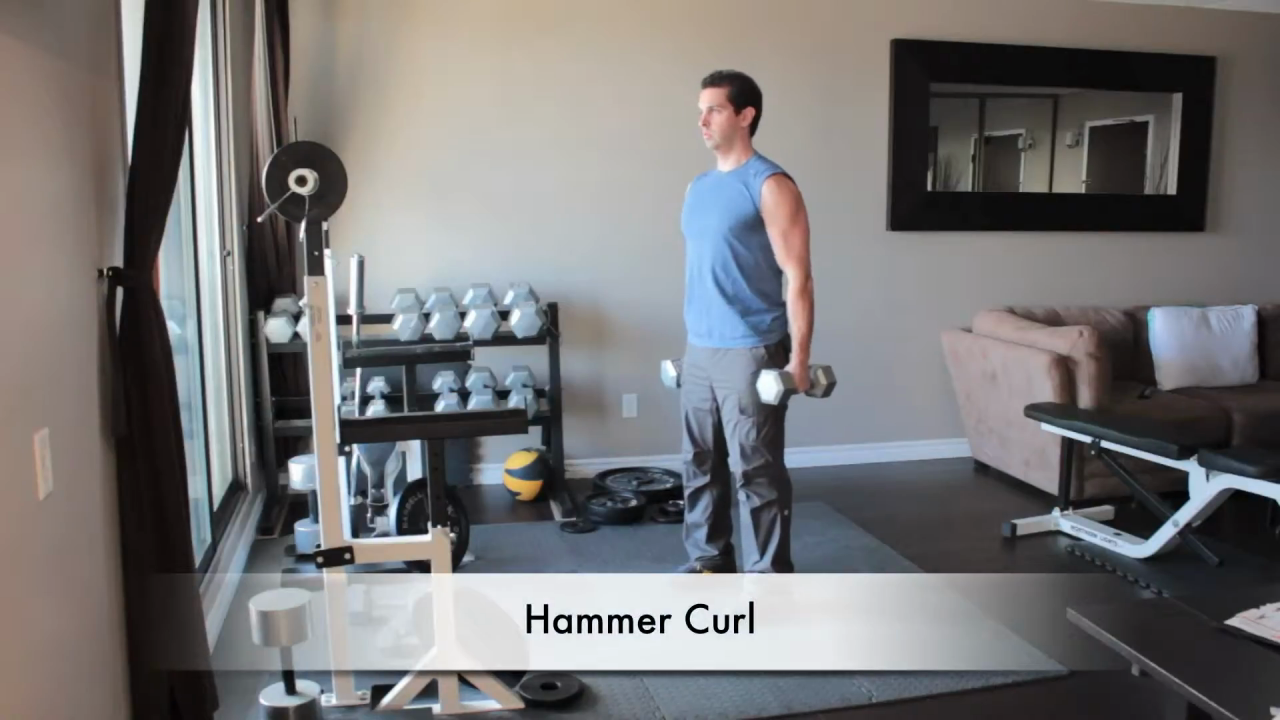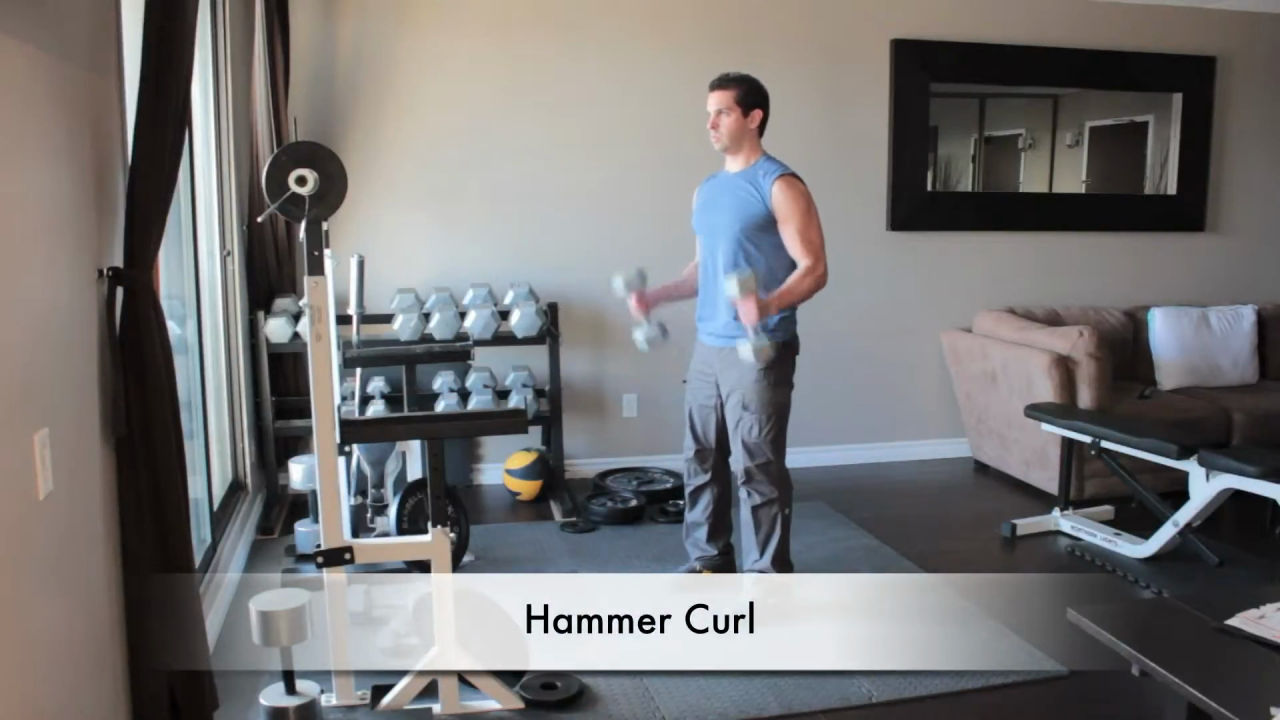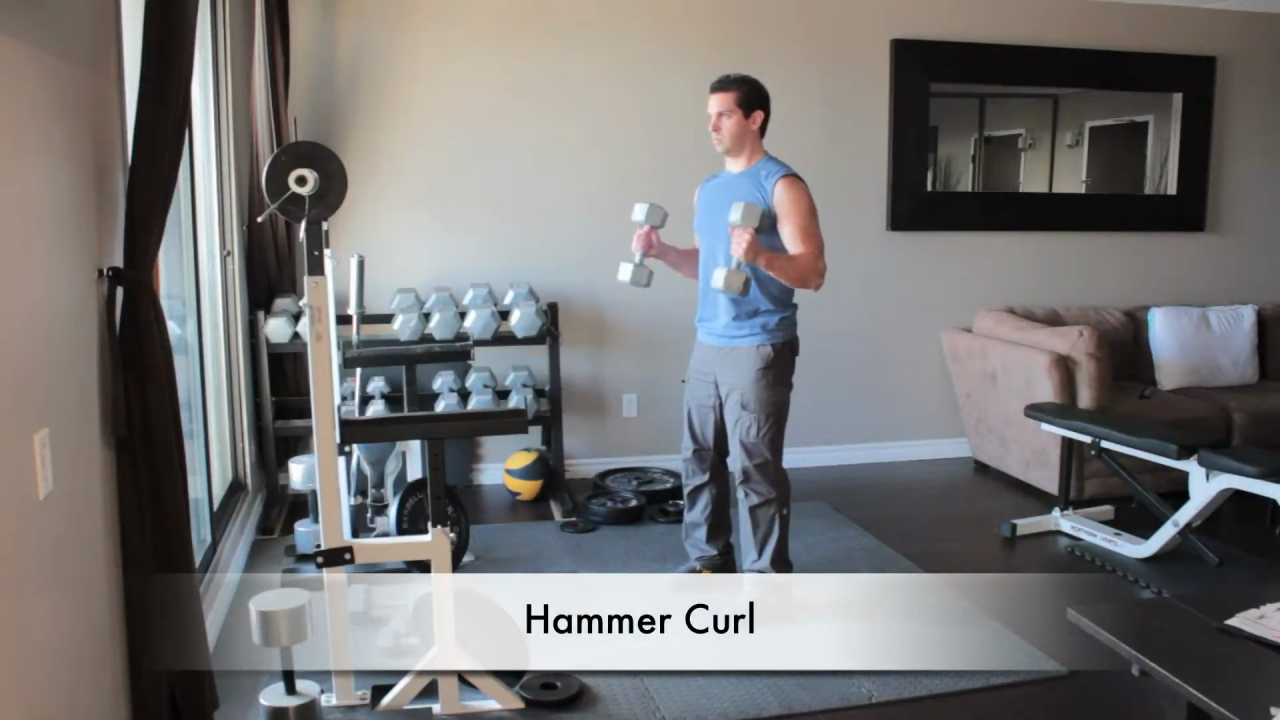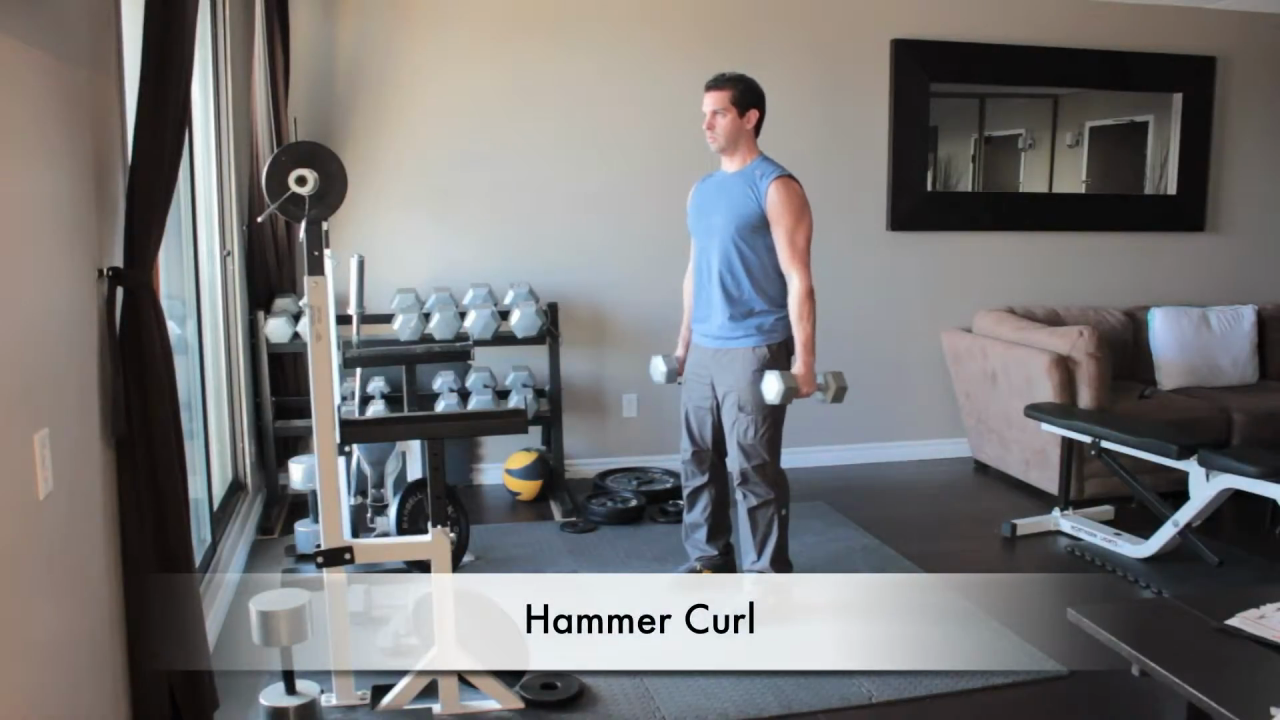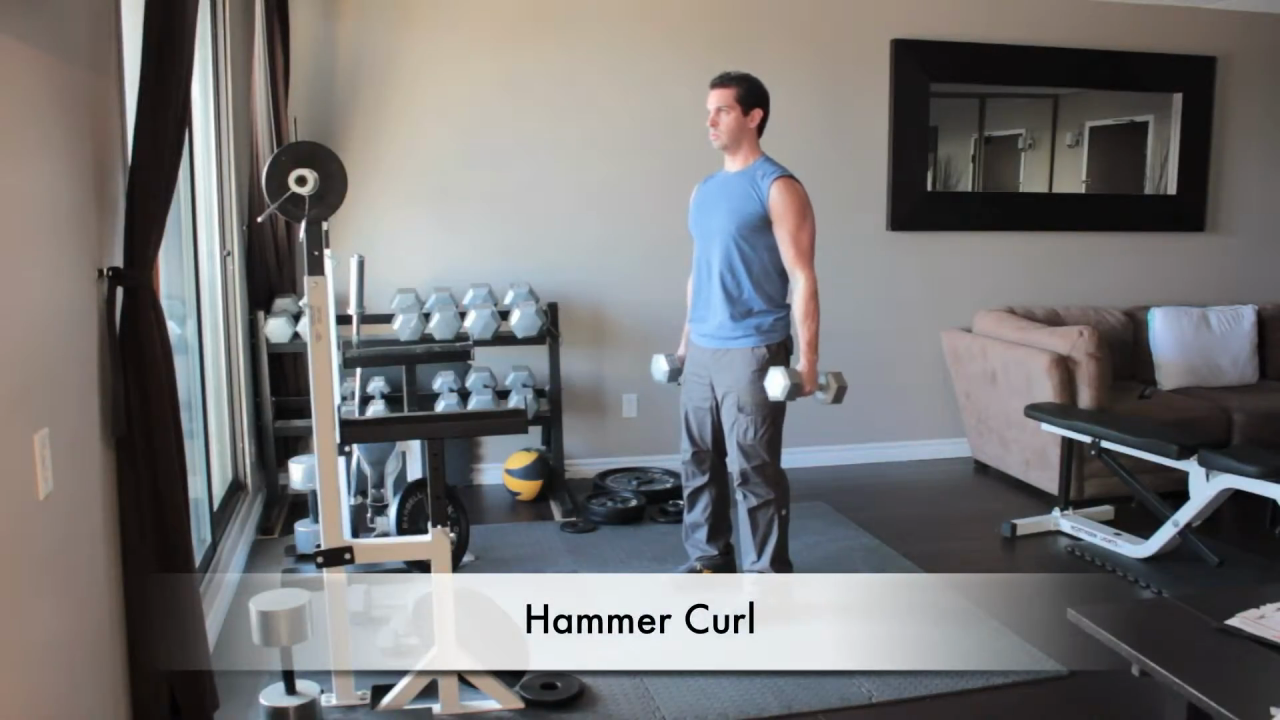
dt=1s
person 1, frame 1
left shoulder: (770, 186)
right shoulder: (697, 188)
left elbow: (797, 276)
left wrist: (799, 358)
left hip: (751, 353)
right hip: (699, 352)
left knee: (756, 471)
right knee: (700, 464)
left ankle: (769, 578)
right ankle: (710, 557)
person 1, frame 2
left shoulder: (781, 186)
right shoulder: (706, 189)
left elbow: (815, 270)
left wrist: (771, 305)
right wrist: (659, 295)
right hip: (708, 347)
left knee: (757, 468)
right knee: (702, 460)
left ankle: (767, 576)
right ankle: (709, 558)
person 1, frame 3
left shoulder: (782, 186)
right shoulder: (708, 189)
left elbow: (813, 270)
left wrist: (760, 254)
right wrist: (661, 250)
left hip: (759, 350)
right hip: (708, 346)
left knee: (756, 468)
right knee: (700, 459)
left ankle: (767, 577)
right ankle: (708, 559)
person 1, frame 4
left shoulder: (776, 188)
right shoulder: (701, 189)
left elbow: (798, 278)
left wrist: (804, 360)
right wrist: (683, 342)
left hip: (754, 352)
right hip: (703, 350)
left knee: (753, 470)
right knee: (698, 462)
left ankle: (768, 576)
right ankle: (709, 559)
person 1, frame 5
left shoulder: (778, 188)
right shoulder: (703, 190)
left elbow: (803, 279)
left wrist: (807, 361)
right wrist: (685, 344)
left hip: (754, 353)
right hip: (702, 351)
left knee: (754, 470)
right knee: (699, 462)
left ankle: (768, 575)
right ankle: (709, 558)
